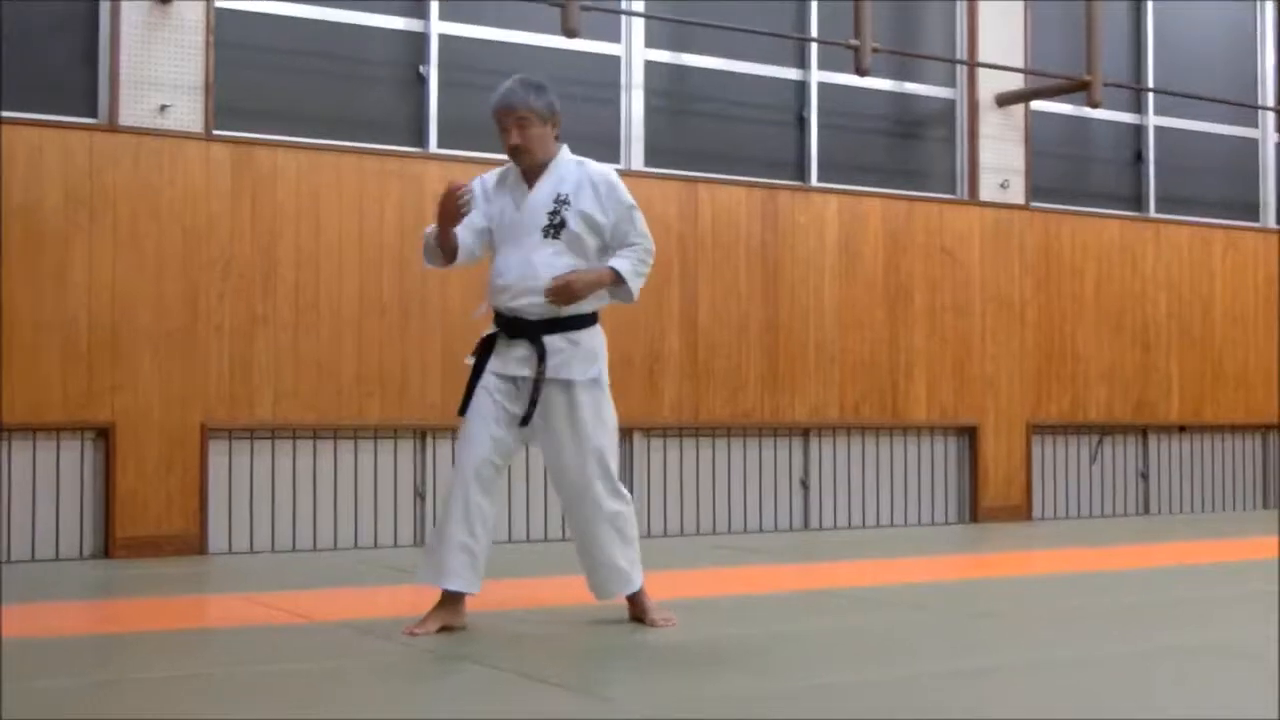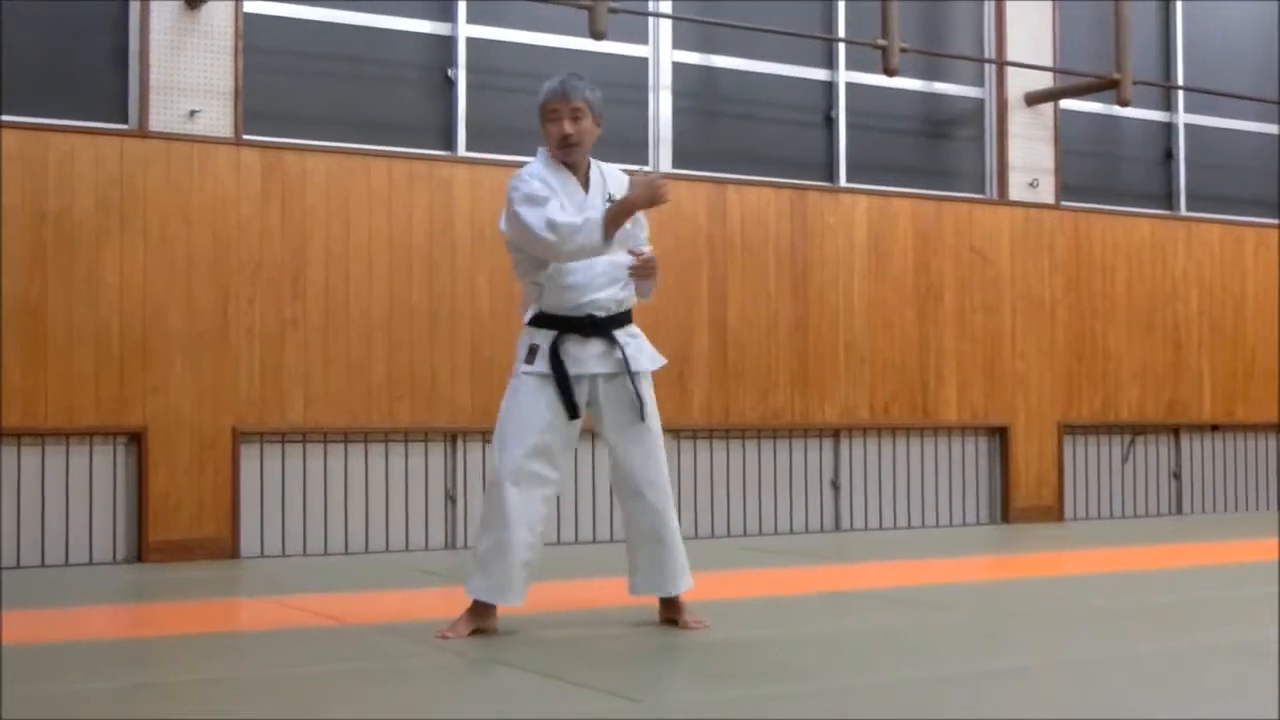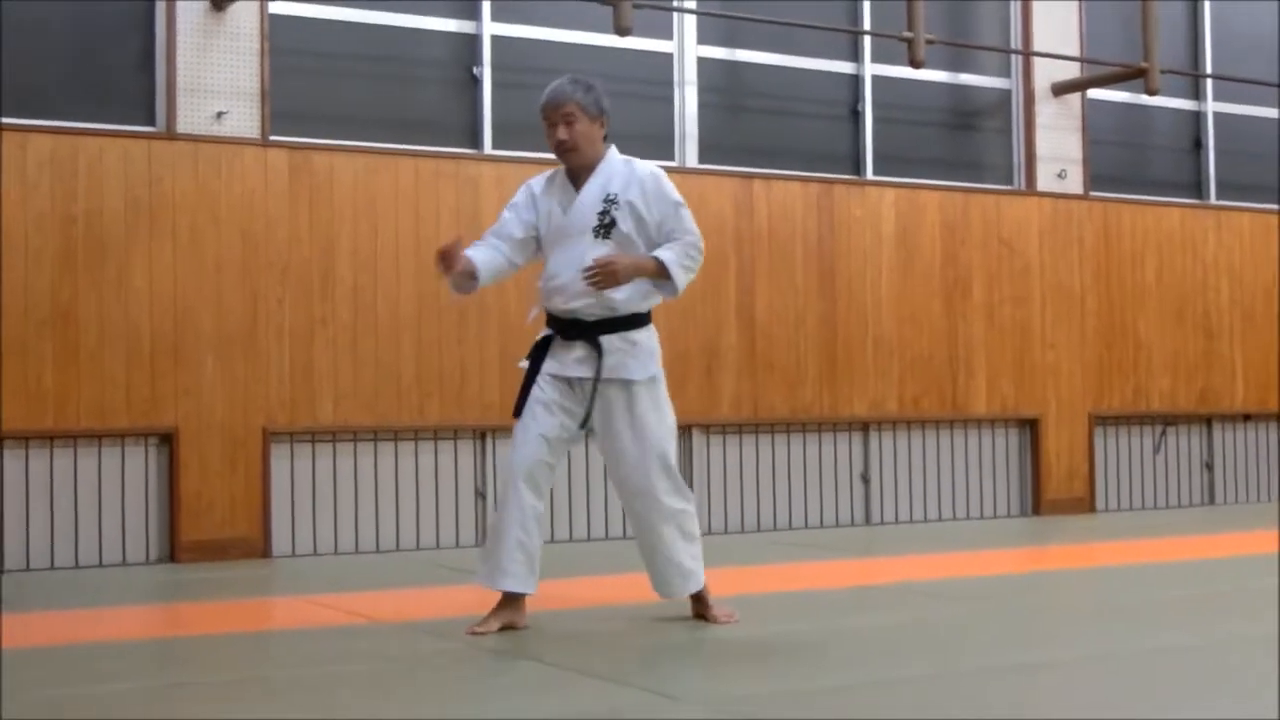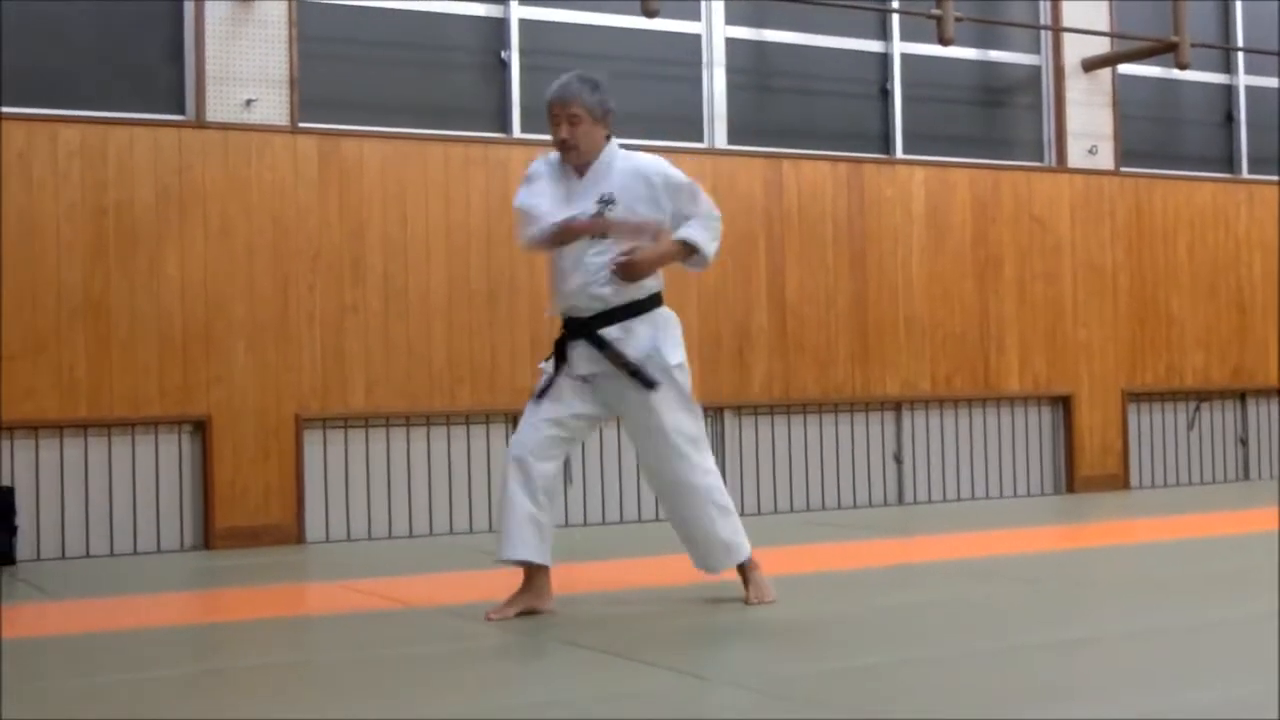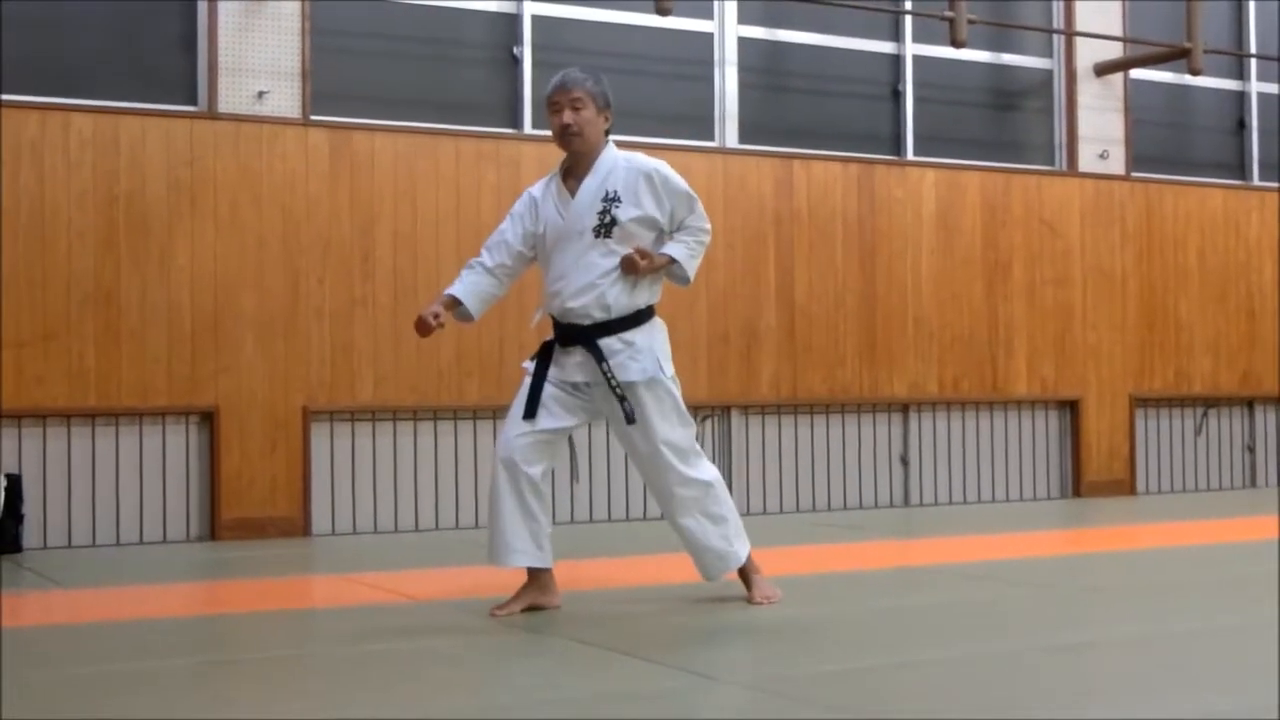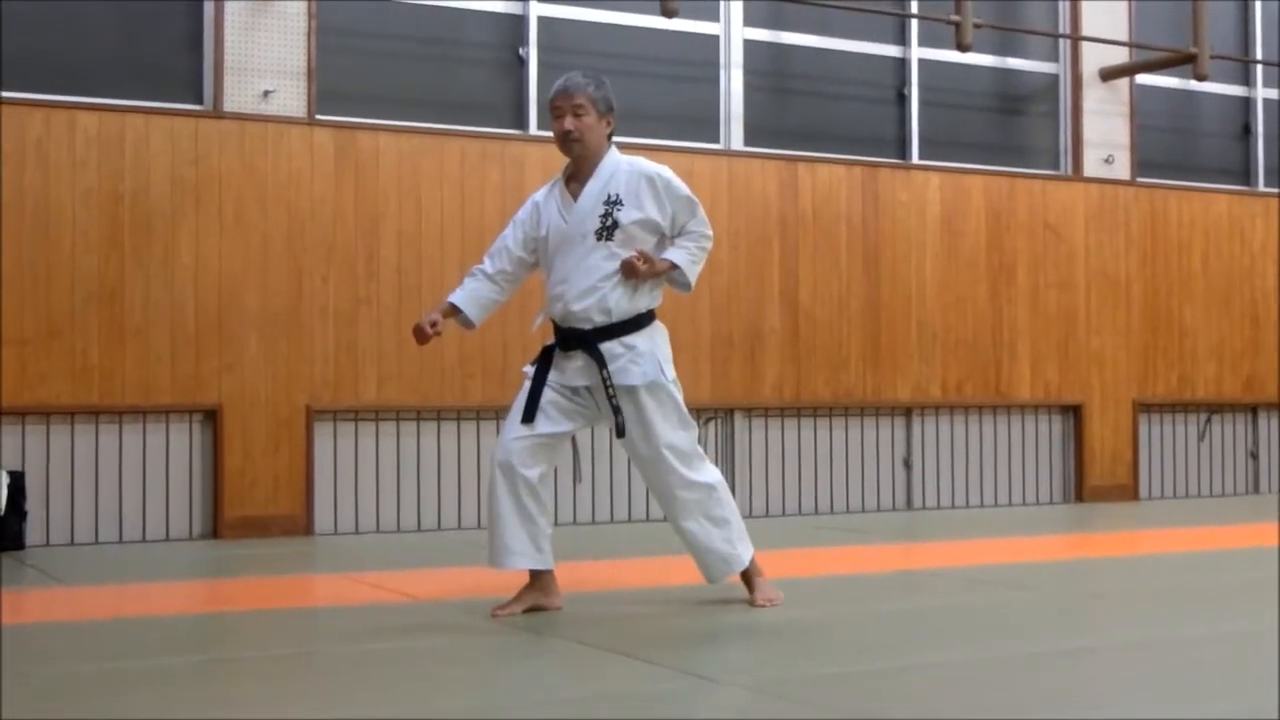
dt=0.7s
person 1, frame 1
left shoulder: (596, 180)
right shoulder: (491, 187)
left elbow: (639, 250)
right elbow: (450, 253)
left wrist: (592, 279)
right wrist: (445, 225)
left hip: (572, 350)
right hip: (507, 349)
left knee: (590, 477)
right knee: (473, 467)
left ankle: (635, 595)
right ankle: (452, 601)
person 1, frame 2
left shoulder: (617, 181)
right shoulder: (529, 182)
right elbow: (565, 241)
left wrist: (646, 264)
right wrist: (631, 206)
left hip: (618, 348)
right hip: (551, 351)
left knee: (646, 478)
right knee: (519, 473)
left ankle: (670, 598)
right ankle: (485, 605)
person 1, frame 3
left shoulder: (643, 179)
right shoulder: (537, 192)
left elbow: (689, 247)
right elbow: (501, 249)
left wrist: (634, 267)
right wrist: (461, 264)
left hip: (625, 350)
right hip: (560, 352)
left knee: (652, 478)
right knee: (526, 469)
left ankle: (697, 592)
right ankle: (512, 600)
person 1, frame 4
left shoulder: (644, 171)
right shoulder: (546, 173)
left elbow: (706, 219)
right elbow: (540, 227)
left wrist: (662, 250)
right wrist: (588, 224)
left hip: (640, 339)
right hip: (579, 345)
left knee: (678, 461)
right knee: (529, 453)
left ankle: (745, 566)
right ankle: (535, 583)
person 1, frame 5
left shoulder: (644, 173)
right shoulder: (538, 198)
left elbow: (697, 227)
right elbow: (495, 263)
left wrist: (663, 261)
right wrist: (445, 305)
left hip: (633, 348)
right hip: (564, 353)
left knee: (677, 463)
right knee: (517, 453)
left ankle: (747, 567)
right ankle: (539, 581)
person 1, frame 6
left shoulder: (648, 179)
right shoulder: (543, 204)
left elbow: (698, 233)
right elbow: (498, 269)
left wrist: (663, 267)
right wrist: (444, 313)
left hip: (634, 352)
right hip: (567, 358)
left knee: (679, 465)
right knee: (515, 456)
left ankle: (750, 569)
right ankle: (541, 581)
